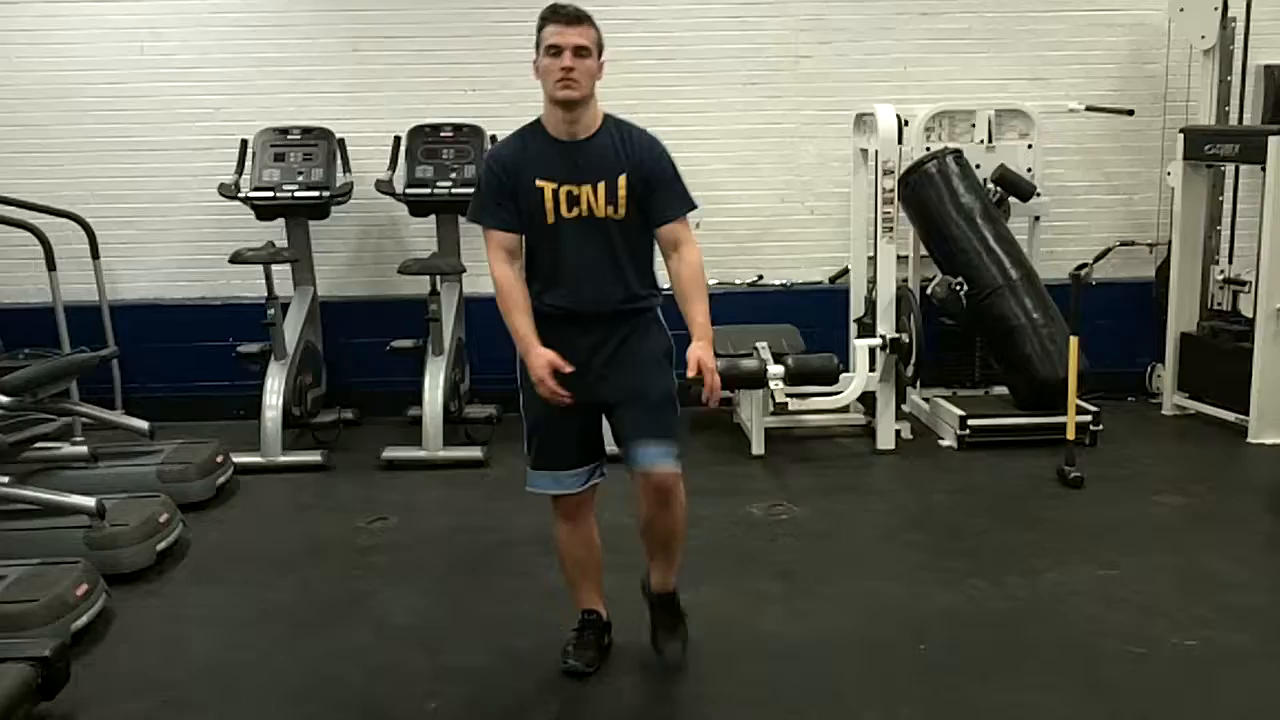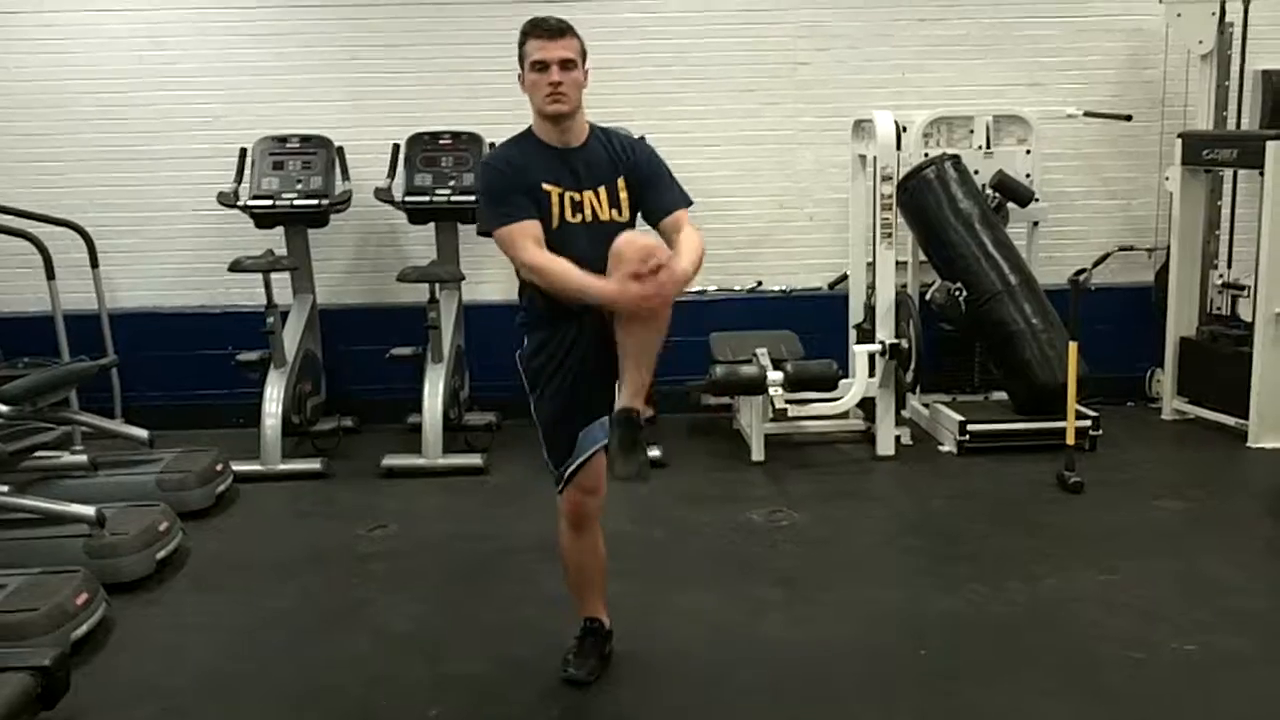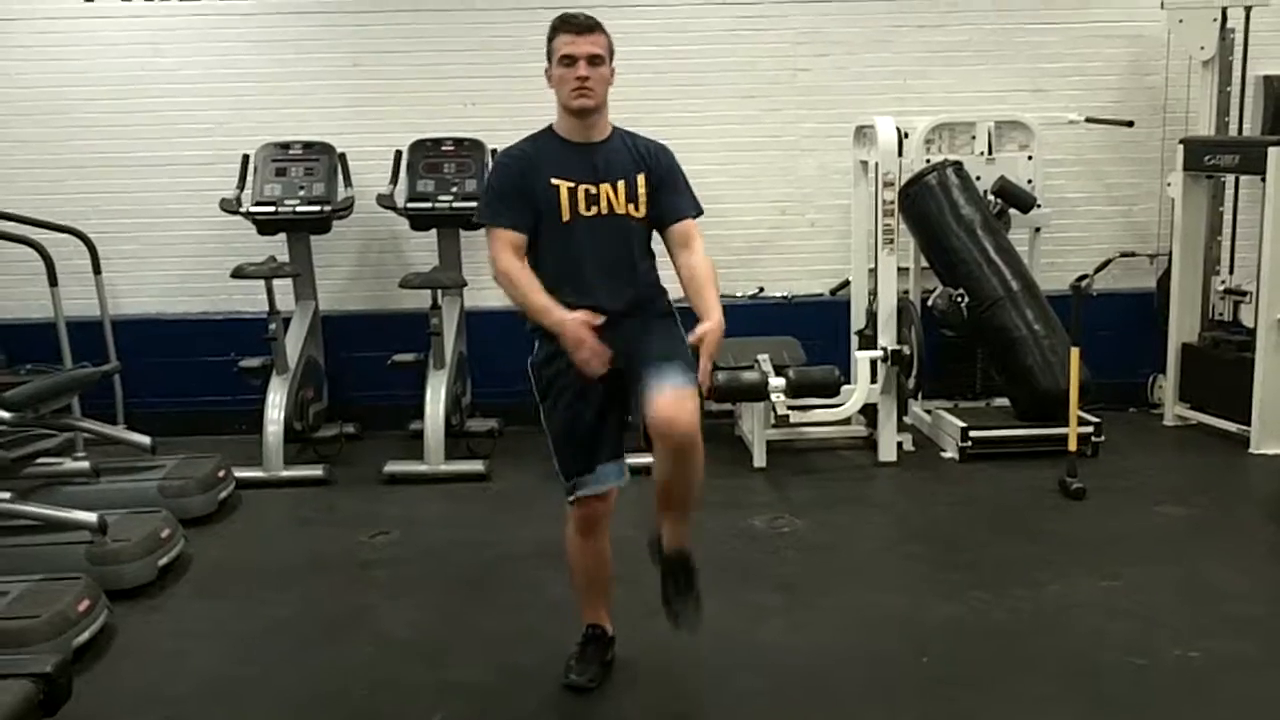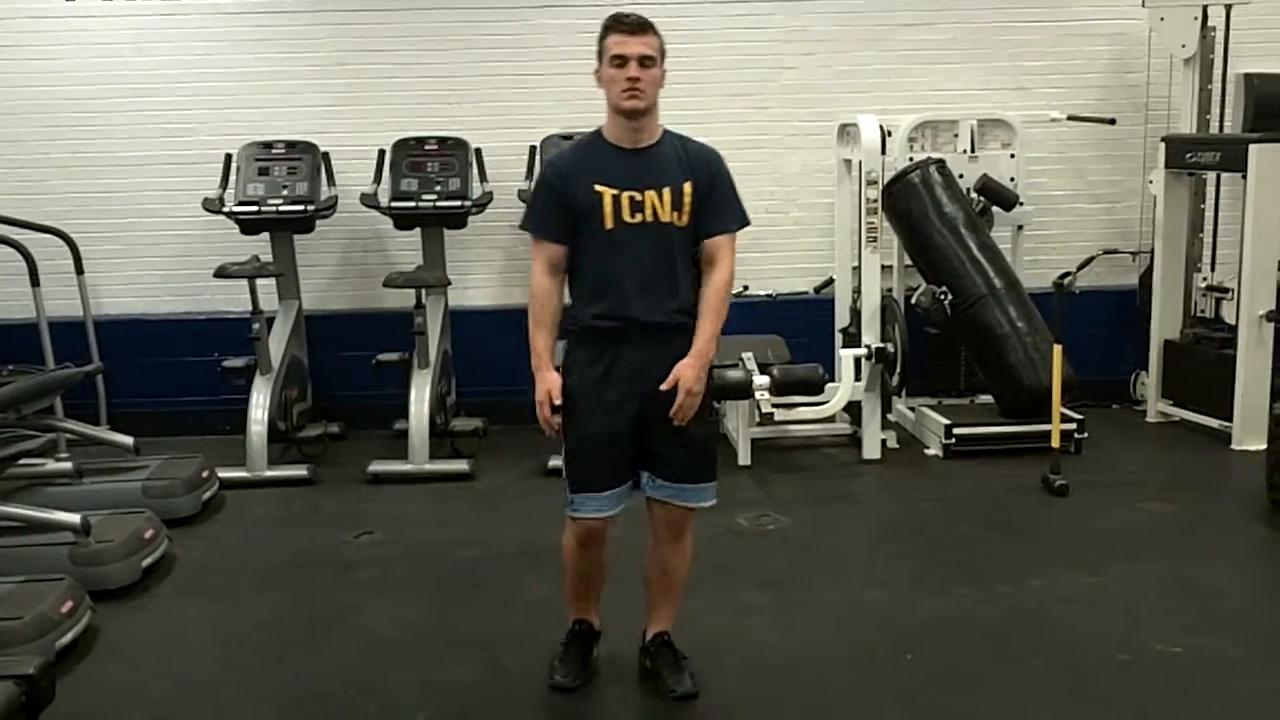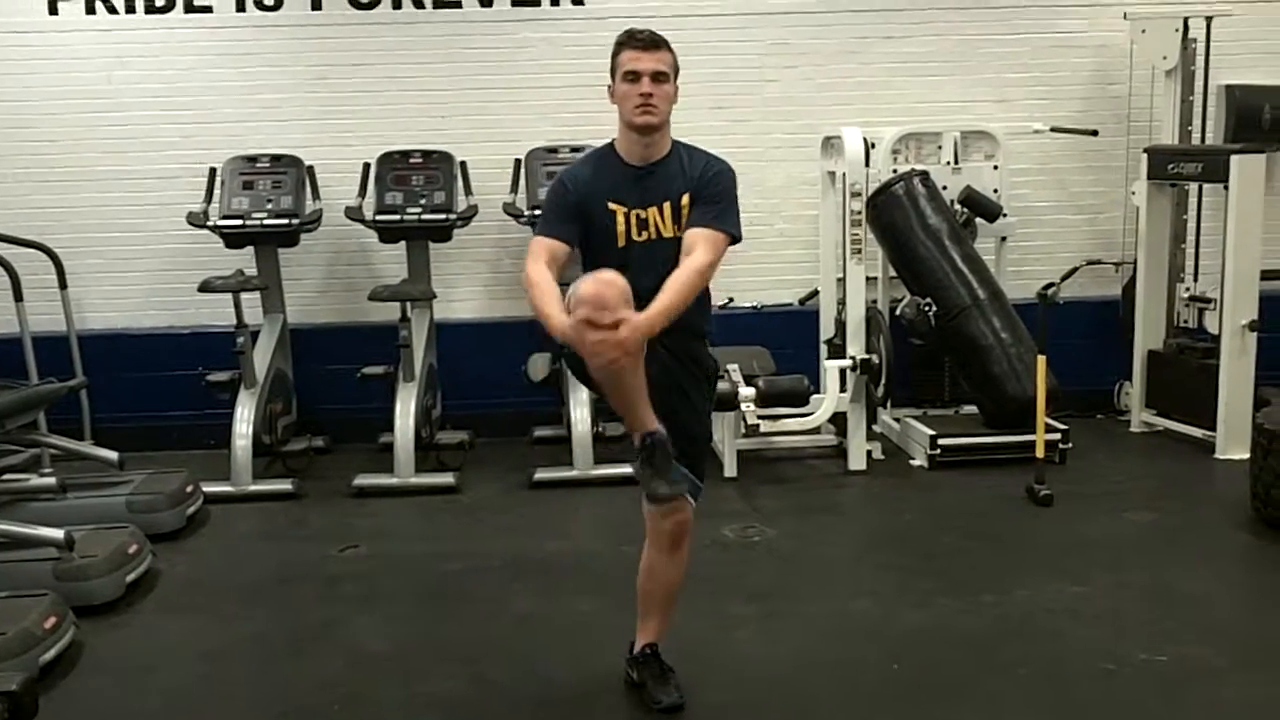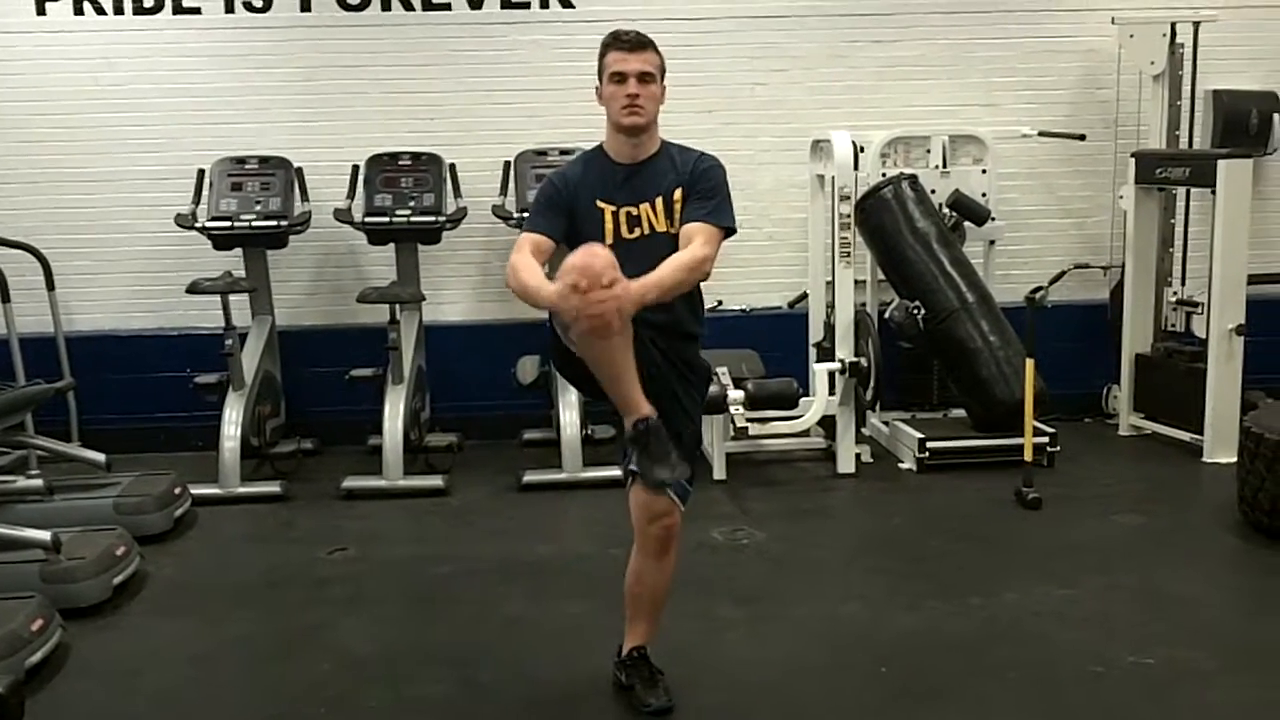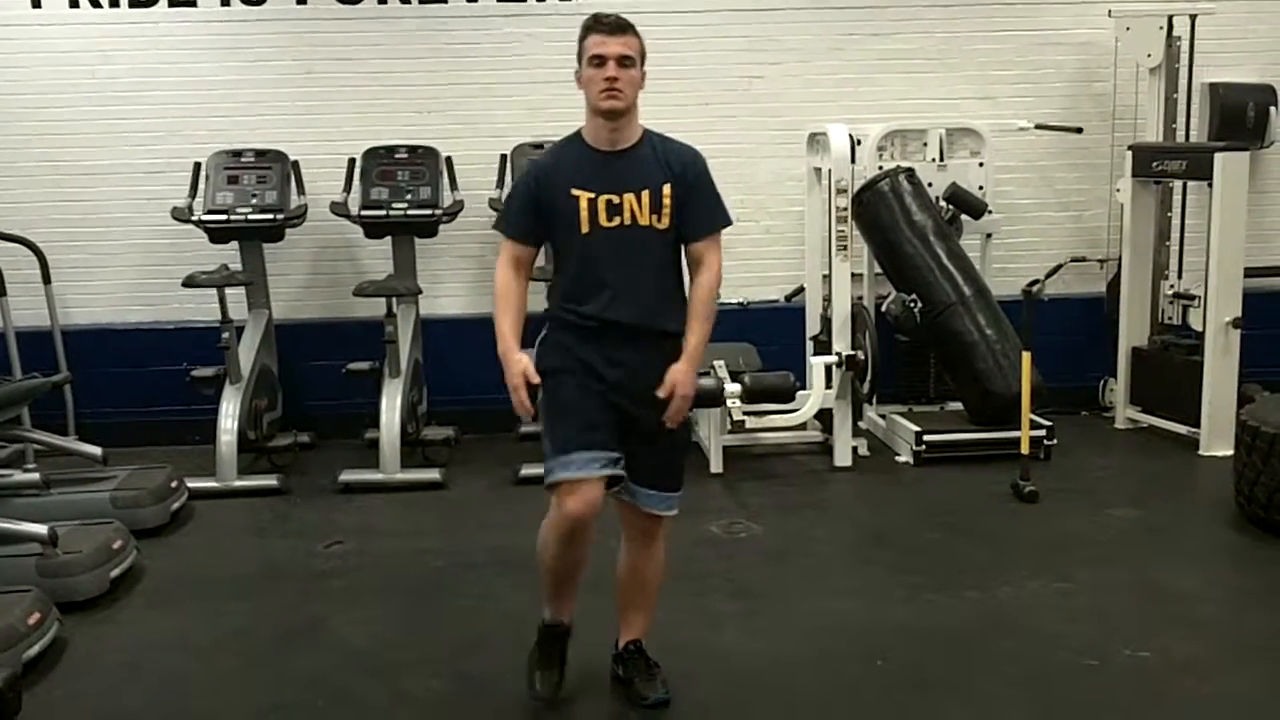
dt=0.5s
person 1, frame 1
left shoulder: (640, 151)
right shoulder: (509, 161)
left elbow: (679, 246)
right elbow: (504, 261)
left wrist: (701, 336)
right wrist: (531, 349)
left hip: (634, 334)
right hip: (553, 345)
left knee: (660, 480)
right knee: (568, 496)
left ankle: (663, 594)
right ankle: (592, 619)
person 1, frame 2
left shoulder: (630, 153)
right shoulder: (505, 166)
left elbow: (684, 229)
right elbow: (531, 258)
left wrist: (678, 266)
right wrist: (606, 292)
left hip: (626, 322)
right hip: (557, 336)
left knee: (635, 246)
right knee: (580, 497)
left ankle: (628, 415)
right ankle: (594, 628)
person 1, frame 3
left shoulder: (650, 157)
right shoulder: (521, 164)
left elbow: (686, 243)
right elbow: (506, 258)
left wrist: (712, 316)
right wrist: (557, 319)
left hip: (648, 324)
right hip: (571, 348)
left knee: (678, 427)
right knee: (588, 502)
left ankle: (674, 551)
right ankle: (596, 633)
person 1, frame 4
left shoulder: (700, 164)
right shoulder: (568, 168)
left elbow: (718, 265)
right elbow: (546, 271)
left wrist: (699, 356)
right wrist: (542, 366)
left hip: (678, 360)
right hip: (597, 360)
left knee: (675, 514)
right knee: (590, 518)
left ankle: (659, 640)
right ankle: (582, 628)
person 1, frame 5
left shoulder: (708, 174)
right shoulder: (580, 181)
left elbow: (699, 265)
right elbow: (539, 267)
left wrist: (645, 324)
right wrist: (565, 324)
left hip: (680, 353)
right hip: (607, 355)
left knee: (675, 517)
right knee: (602, 288)
left ankle: (645, 653)
right ankle: (651, 436)
person 1, frame 6
left shoulder: (698, 171)
right shoulder: (570, 182)
left elbow: (700, 256)
right elbow: (521, 265)
left wrist: (634, 293)
right wrist: (558, 294)
left hip: (671, 354)
right hip: (594, 351)
left knee: (661, 519)
right knee: (590, 262)
left ankle: (634, 656)
right ankle: (644, 425)
person 1, frame 7
left shoulder: (681, 165)
right shoulder: (547, 172)
left elbow: (706, 267)
right elbow: (513, 265)
left wrist: (689, 359)
right wrist: (510, 349)
left hip: (656, 363)
right hip: (575, 358)
left knee: (647, 519)
right knee: (577, 506)
left ankle: (631, 650)
right ankle: (554, 628)
